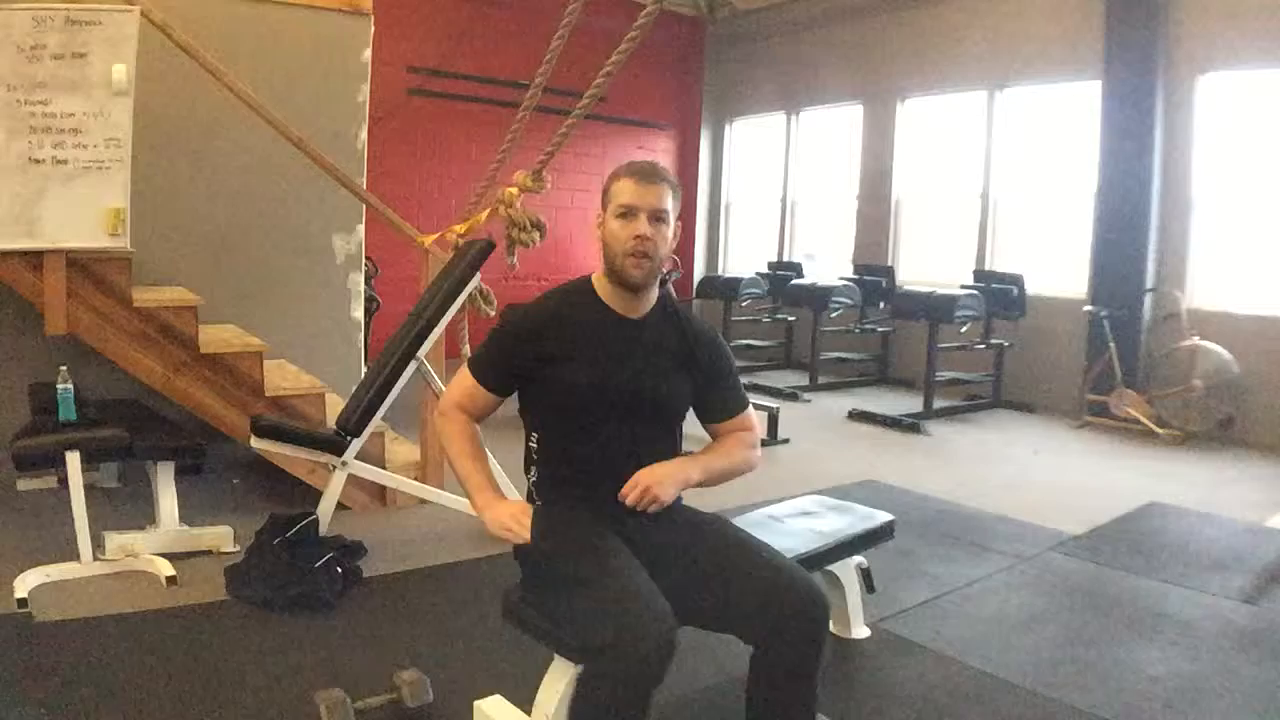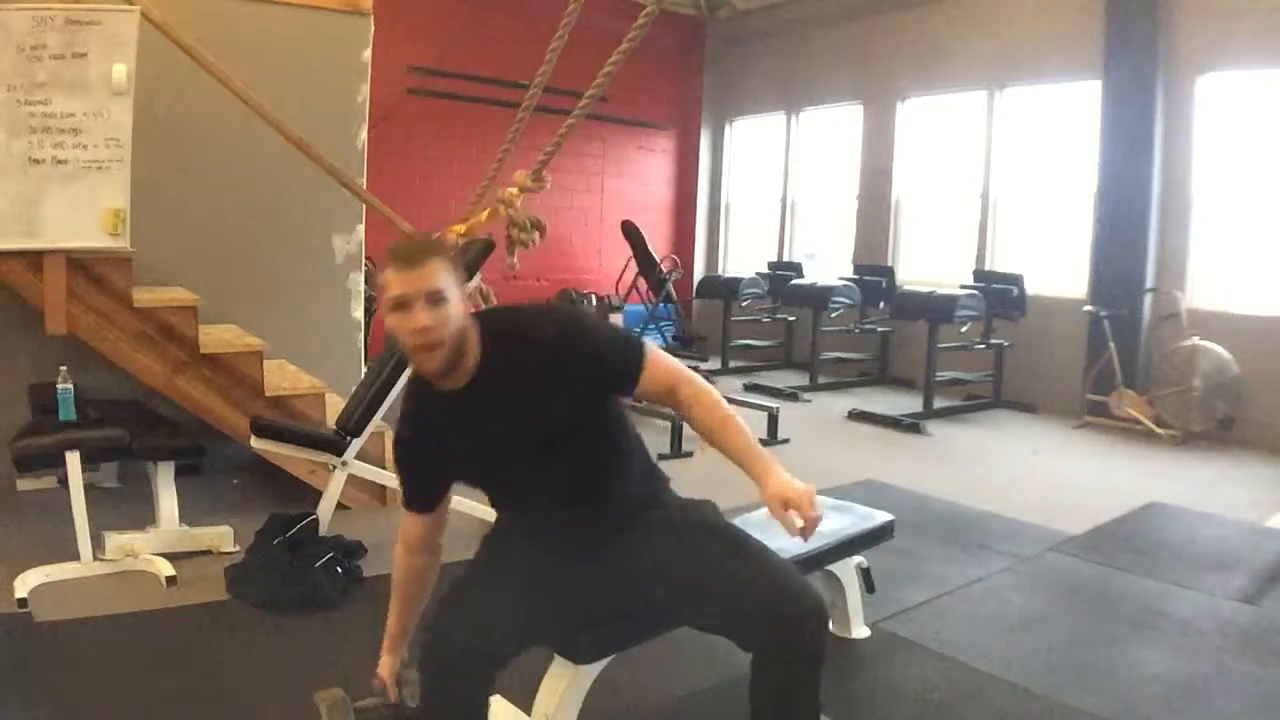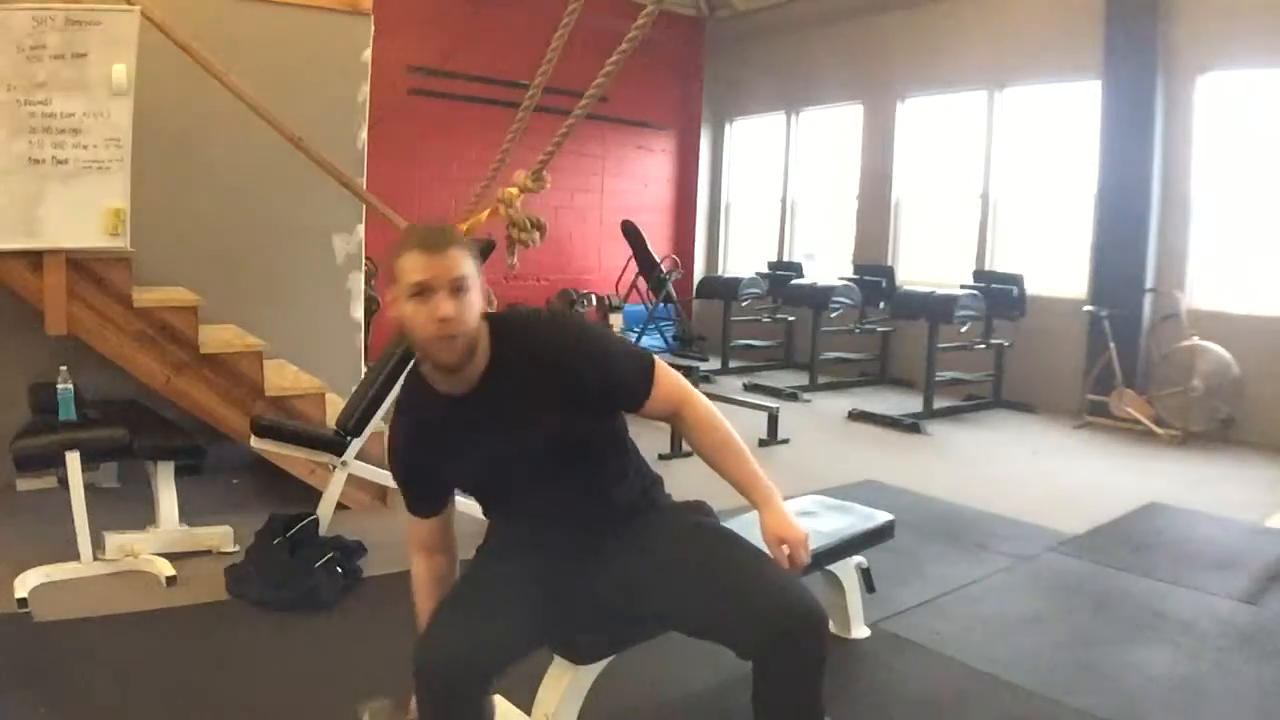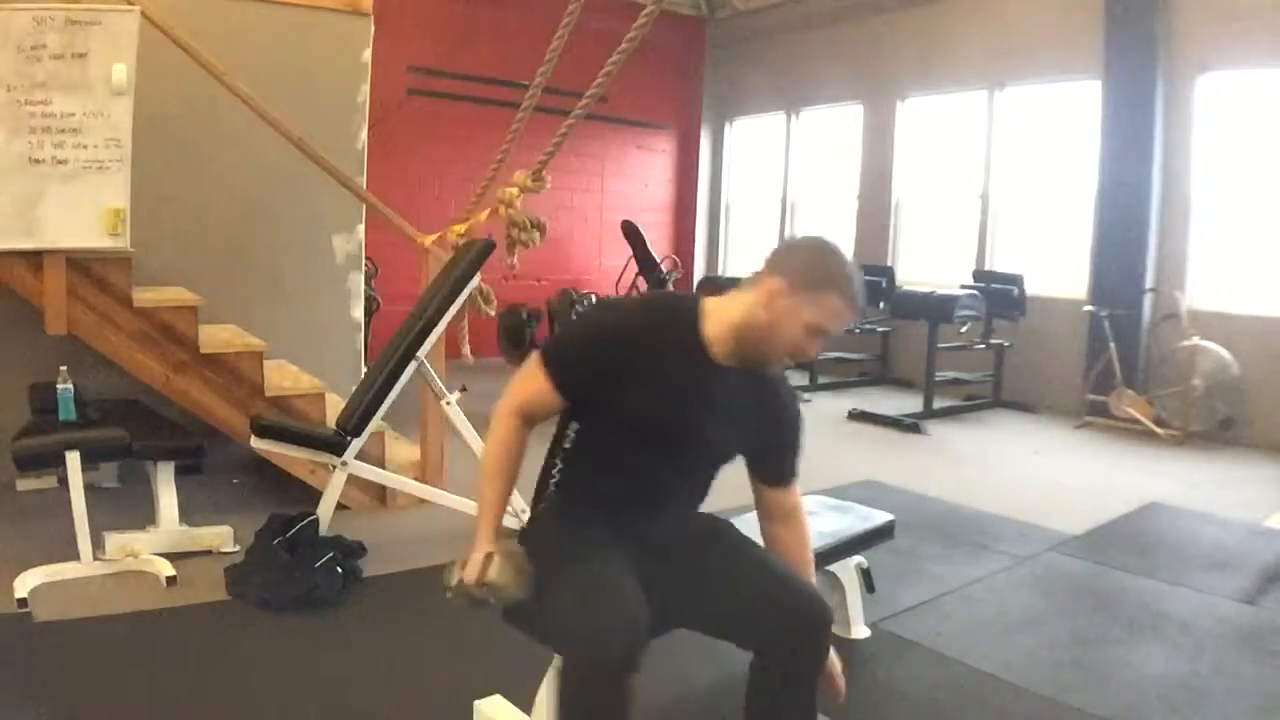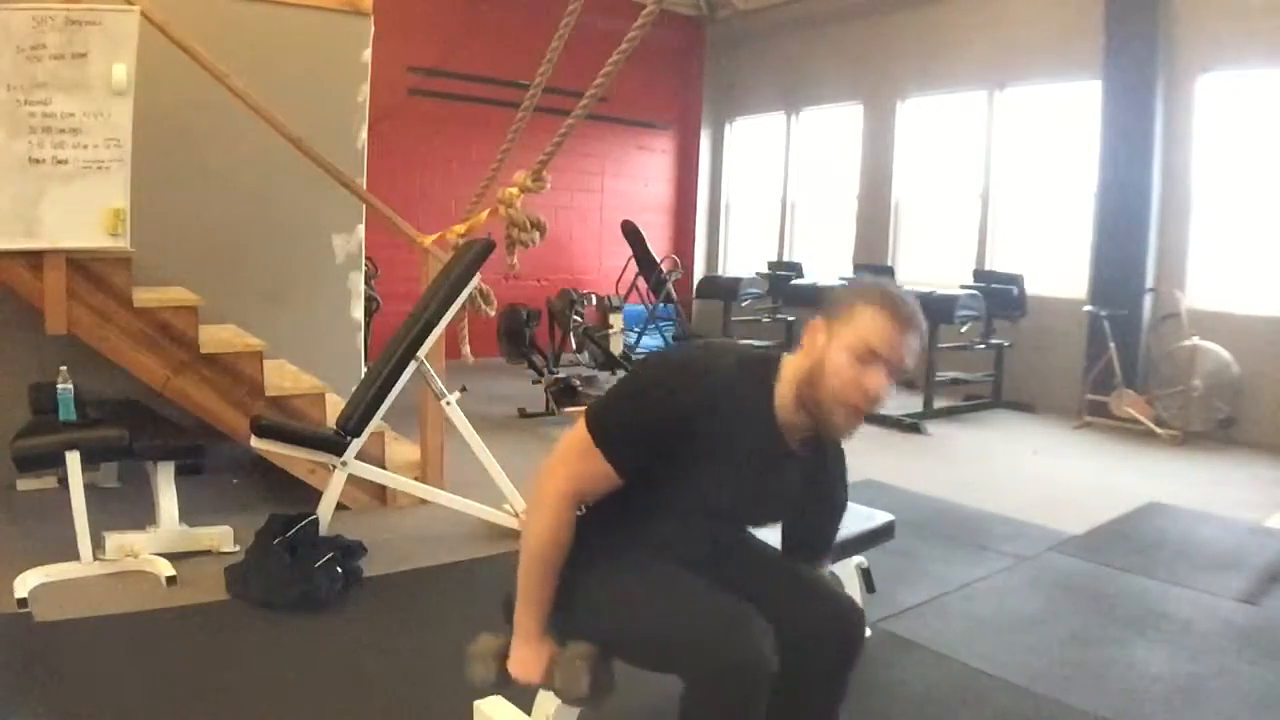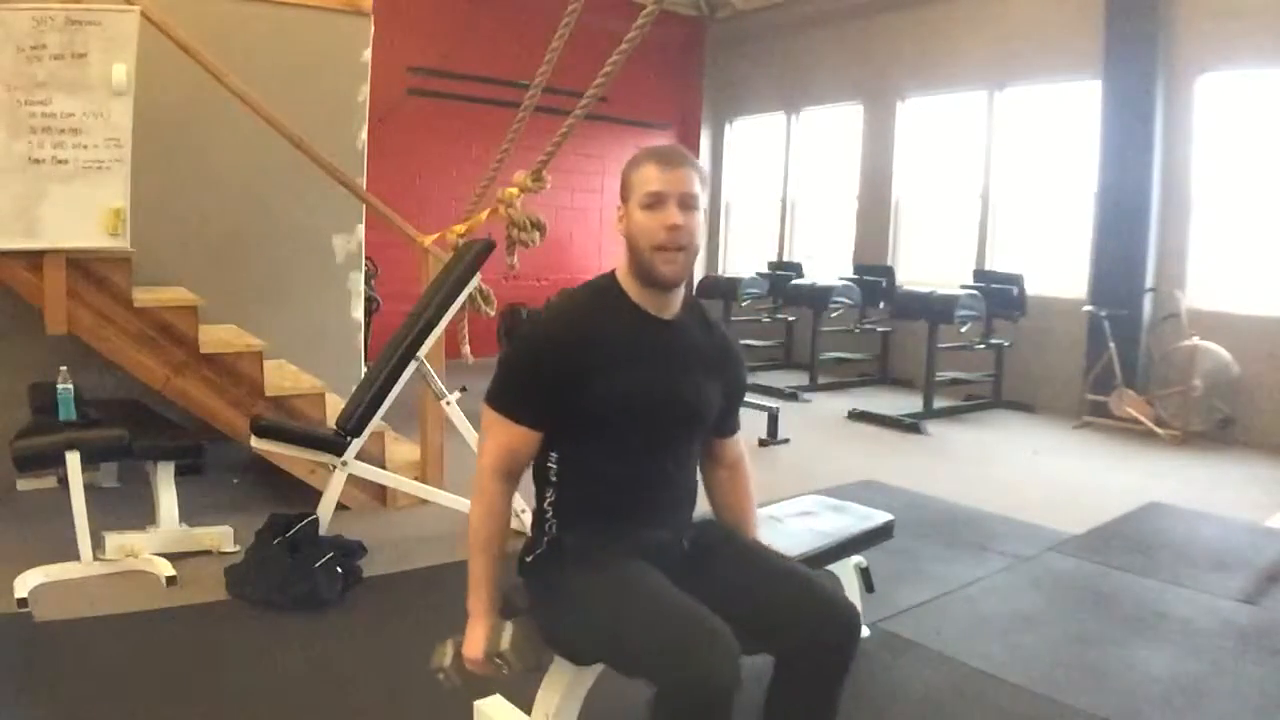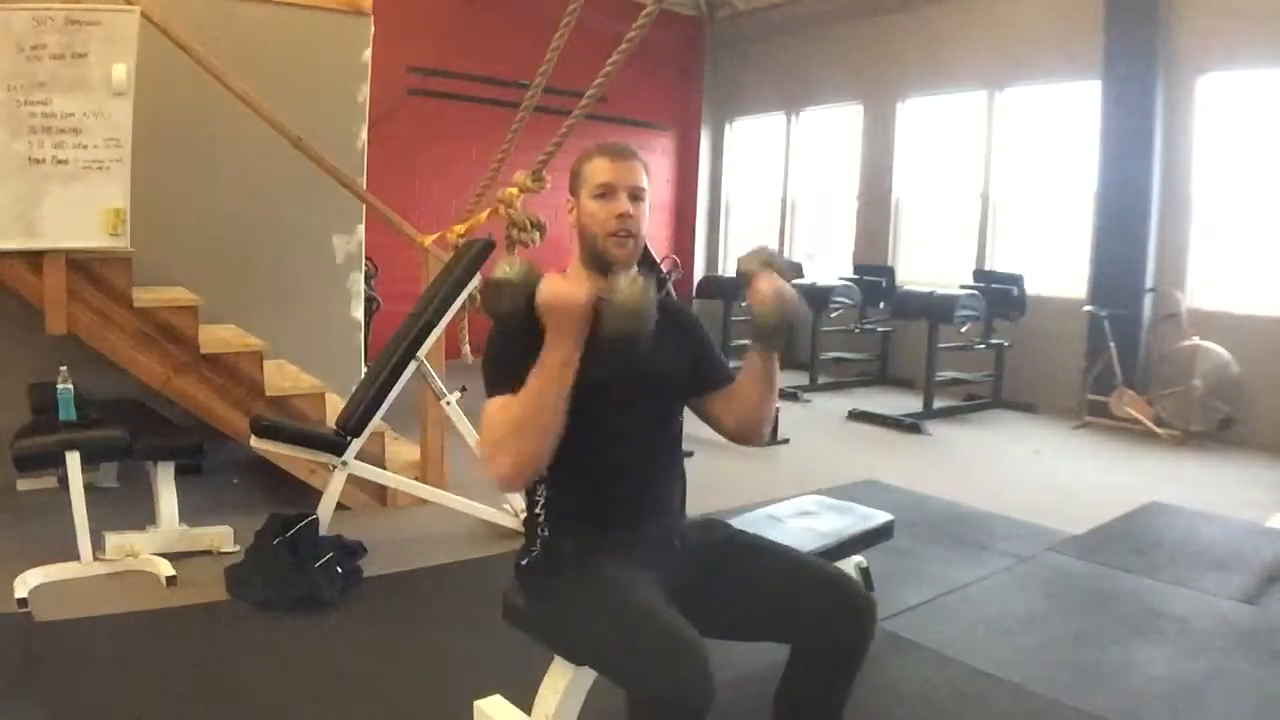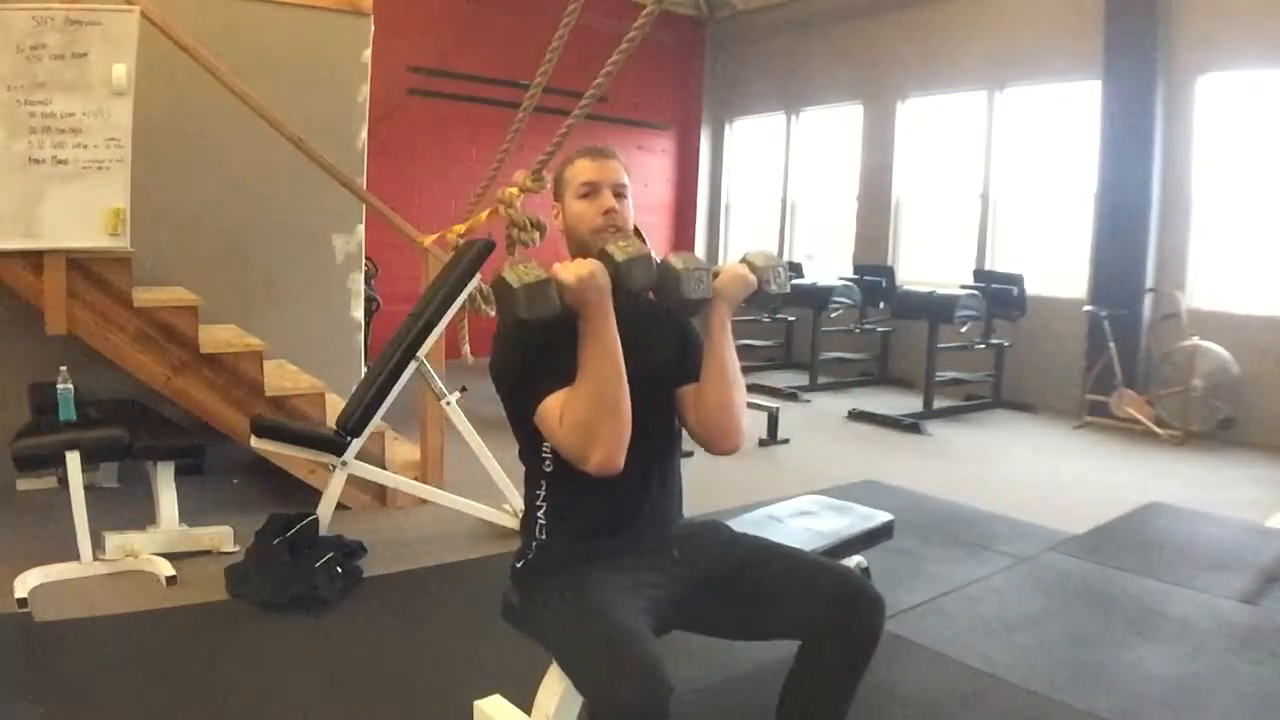
dt=0.7s
person 1, frame 1
left shoulder: (692, 339)
right shoulder: (539, 323)
left elbow: (745, 442)
right elbow: (455, 411)
left wrist: (683, 469)
right wrist: (491, 503)
left hip: (658, 520)
right hip: (566, 525)
left knee: (801, 608)
right knee: (643, 633)
person 1, frame 2
left shoulder: (551, 337)
right shoulder: (422, 425)
left elbow: (680, 385)
right elbow: (418, 545)
left wrist: (767, 471)
right wrist: (394, 646)
left hip: (641, 522)
right hip: (538, 546)
left knee: (797, 614)
right knee: (452, 647)
person 1, frame 3
left shoulder: (559, 347)
right shoulder: (415, 426)
left elbow: (683, 404)
right elbow: (431, 549)
left wrist: (768, 504)
right wrist: (433, 648)
left hip: (638, 528)
right hip: (531, 552)
left knee: (794, 619)
right knee: (446, 664)
person 1, frame 4
left shoulder: (769, 398)
right shoulder: (630, 330)
left elbow: (782, 512)
right elbow: (516, 411)
left wrist: (806, 625)
right wrist: (487, 541)
left hip: (674, 535)
right hip: (577, 530)
left knee: (804, 622)
right knee: (609, 630)
person 1, frame 5
left shoulder: (821, 463)
right shoulder: (693, 385)
left elbow: (804, 579)
right elbow: (559, 483)
right wrist: (528, 635)
right hip: (596, 556)
left knee: (835, 622)
right knee: (736, 646)
person 1, frame 6
left shoulder: (715, 348)
right shoulder: (562, 333)
left elbow: (724, 461)
right elbow: (495, 472)
left wrist: (760, 580)
right wrist: (481, 614)
left hip: (680, 543)
right hip: (579, 558)
left knee: (828, 620)
right knee: (703, 660)
person 1, frame 7
left shoulder: (672, 321)
right shoulder: (528, 324)
left elbow: (745, 425)
right elbow: (507, 467)
left wrist: (766, 338)
right wrist: (563, 336)
left hip: (675, 539)
right hip: (576, 558)
left knee: (843, 608)
person 1, frame 8
left shoulder: (664, 321)
right shoulder: (530, 327)
left elbow: (723, 435)
right elbow: (601, 451)
left wrist: (718, 311)
right wrist: (597, 312)
left hip: (673, 542)
right hip: (574, 562)
left knee: (851, 605)
